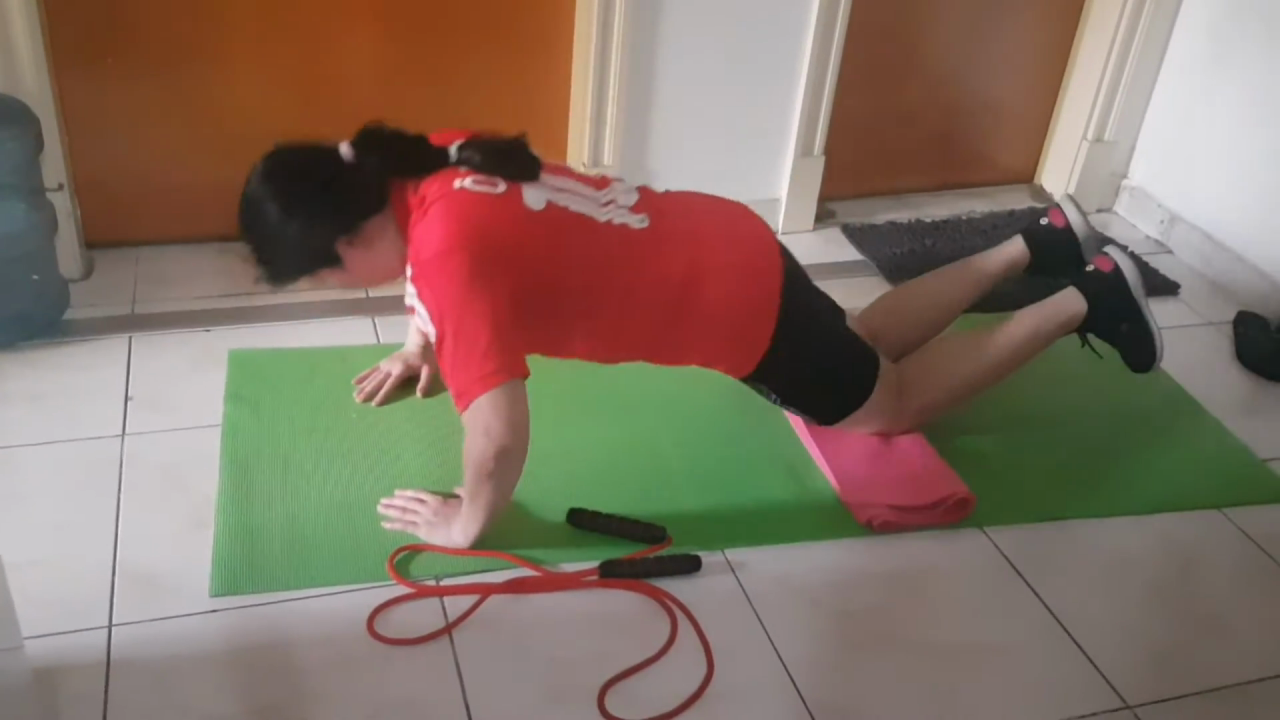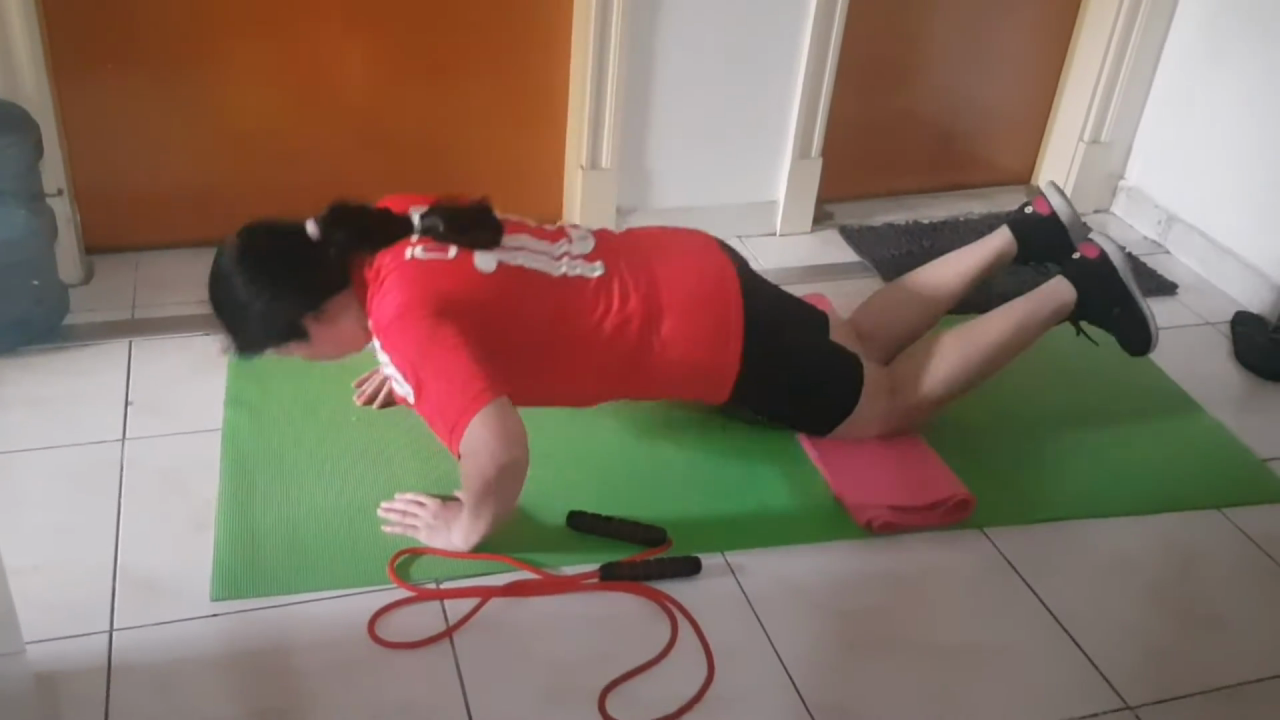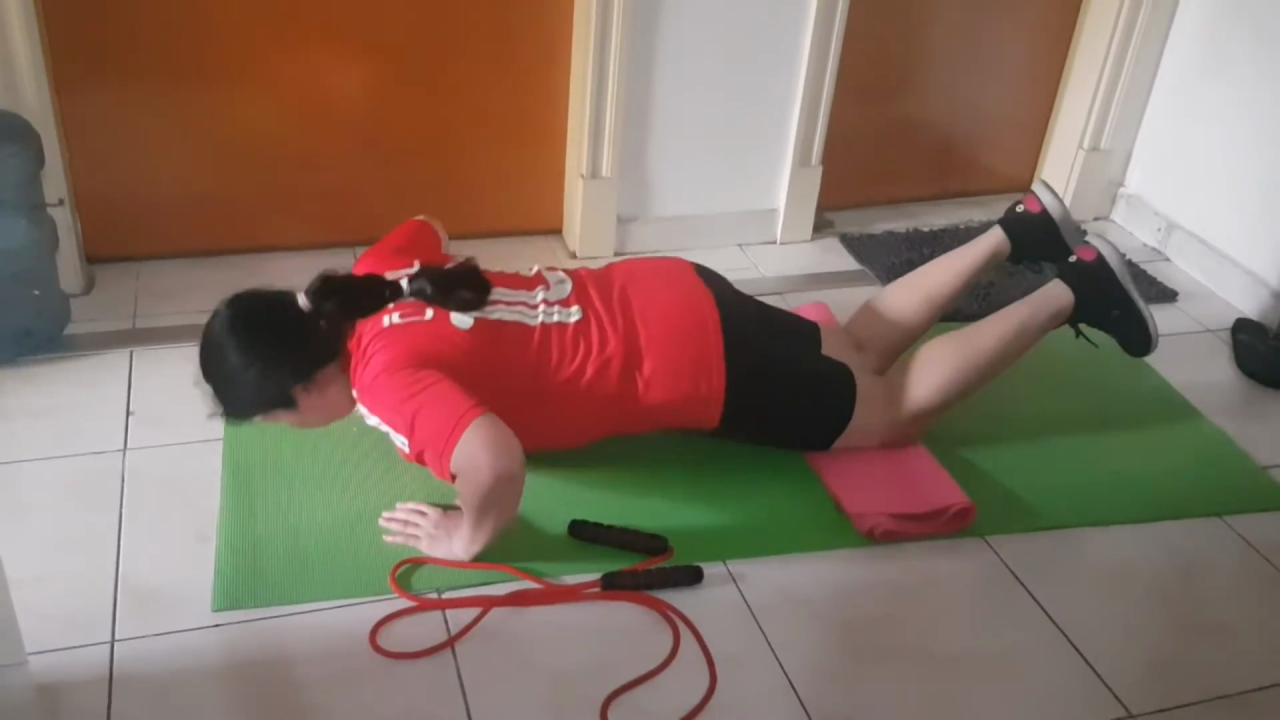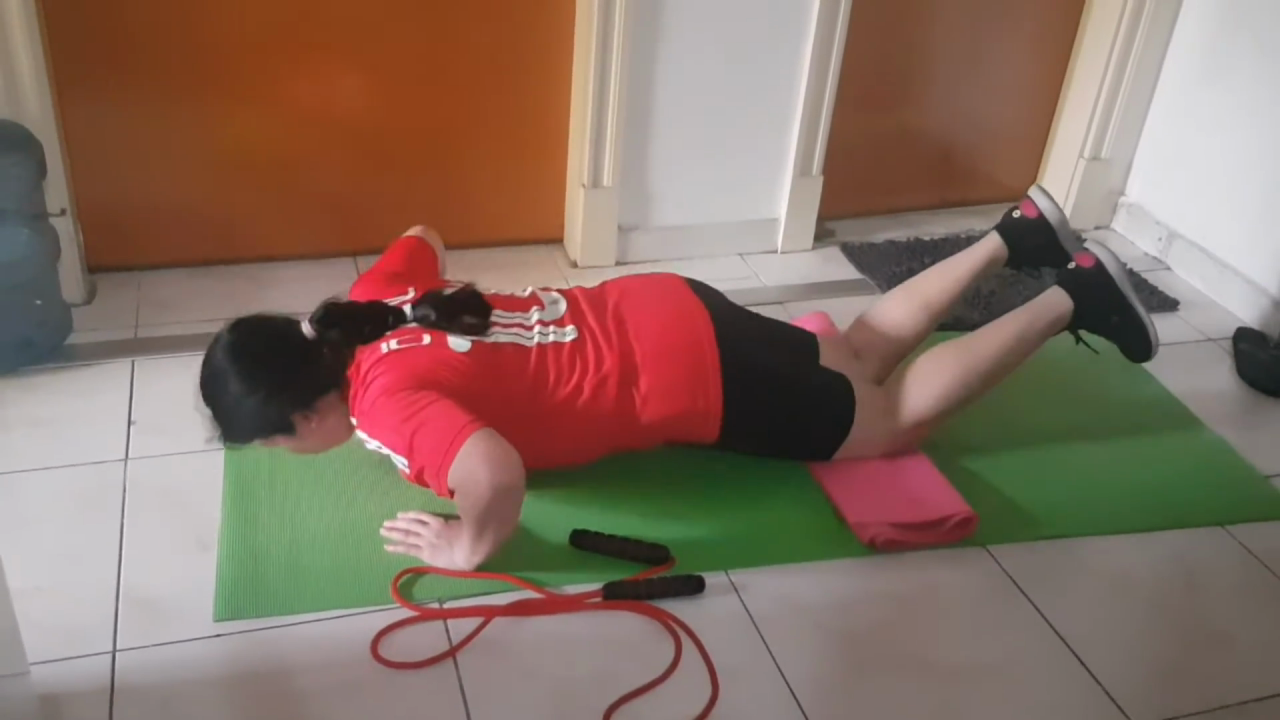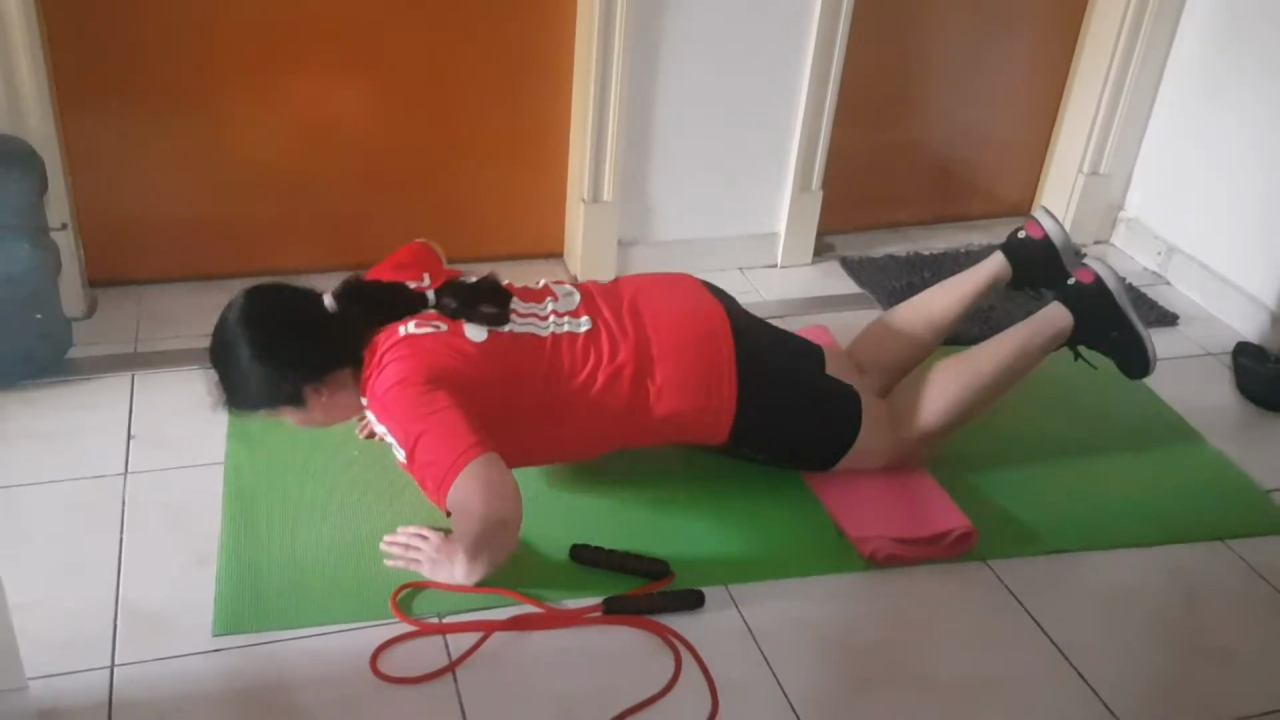
dt=0.2s
person 1, frame 1
left shoulder: (445, 257)
right shoulder: (420, 167)
left elbow: (501, 433)
left wrist: (467, 520)
right wrist: (423, 346)
left hip: (739, 299)
right hip: (719, 244)
left knee: (894, 400)
right knee: (870, 345)
left ankle: (1081, 300)
right ankle: (1033, 244)
person 1, frame 2
left shoulder: (402, 318)
right shoulder: (379, 235)
left elbow: (500, 451)
left wrist: (464, 527)
left hip: (702, 332)
right hip: (681, 271)
left knee: (887, 400)
right knee: (859, 344)
left ankle: (1073, 289)
right ankle: (1027, 233)
person 1, frame 3
left shoulder: (384, 379)
right shoulder: (365, 295)
left elbow: (497, 459)
right elbow: (425, 226)
left wrist: (467, 536)
left hip: (685, 359)
right hip: (663, 295)
left knee: (886, 409)
right knee: (859, 353)
left ankle: (1070, 292)
right ankle: (1018, 230)
person 1, frame 4
left shoulder: (385, 402)
right shoulder: (362, 321)
left elbow: (497, 475)
right elbow: (423, 240)
left wrist: (468, 546)
left hip: (685, 374)
right hip: (659, 313)
left knee: (886, 420)
right knee: (858, 361)
left ankle: (1069, 300)
right ankle: (1014, 236)
person 1, frame 5
left shoulder: (399, 388)
right shoulder: (375, 305)
left elbow: (494, 507)
right elbow: (428, 252)
left wrist: (463, 562)
left hip: (698, 374)
right hip: (674, 314)
left knee: (889, 433)
right knee: (858, 376)
left ankle: (1068, 313)
right ankle: (1018, 256)
